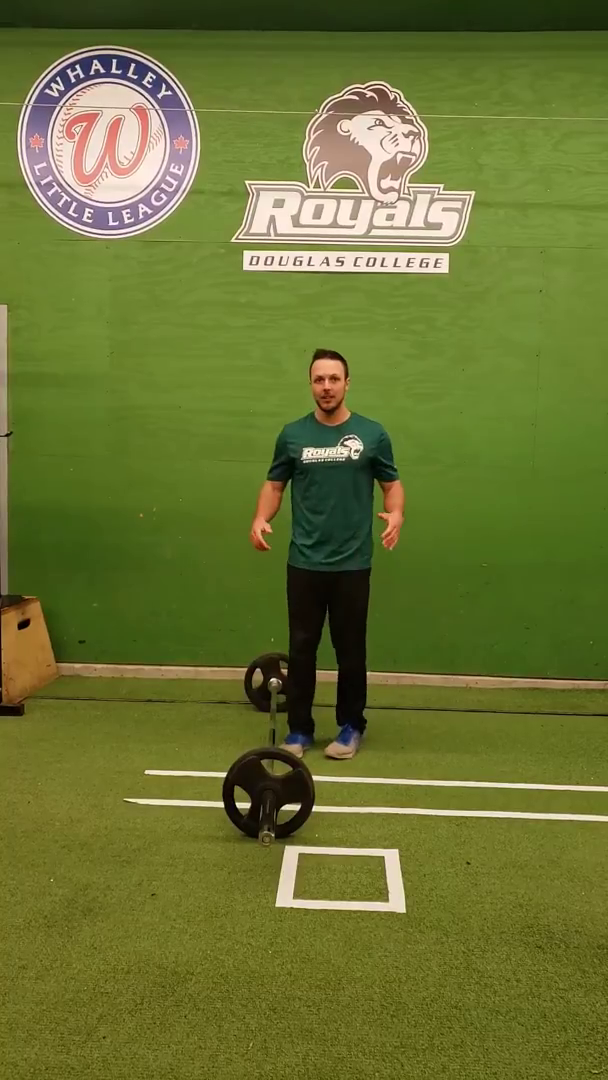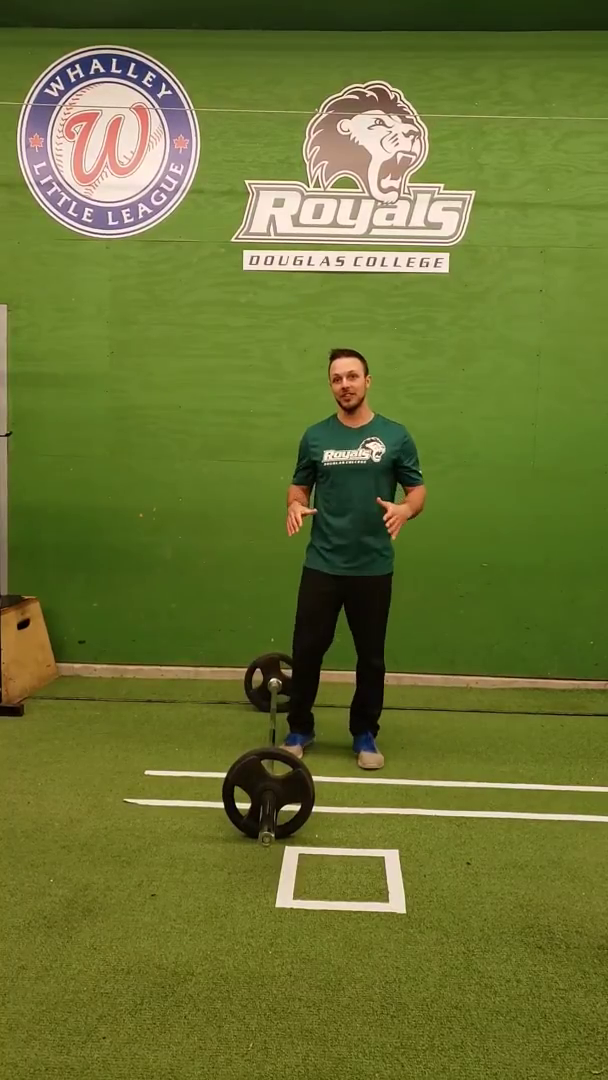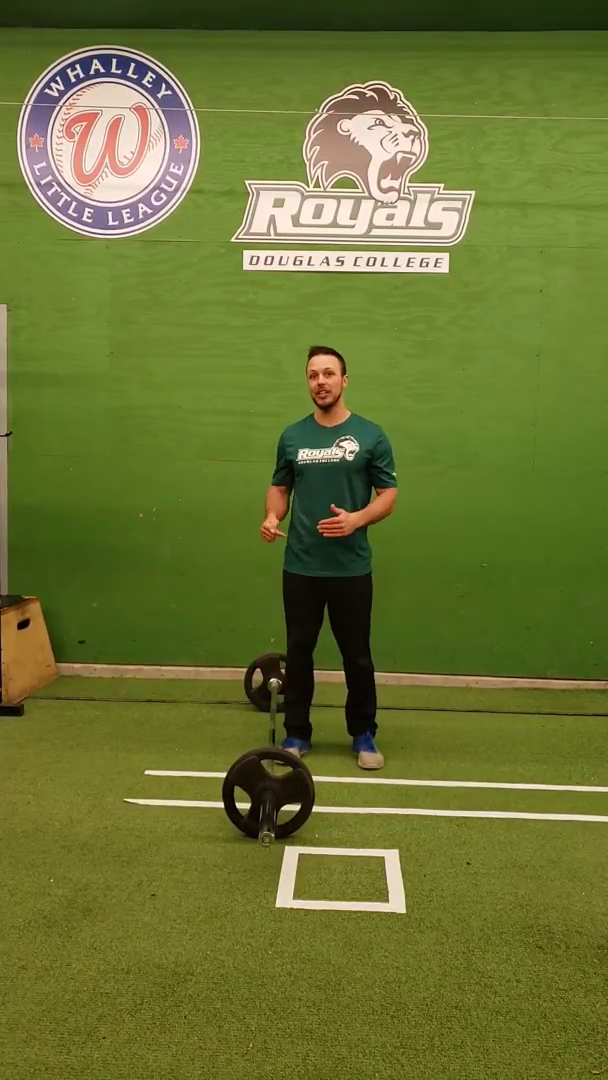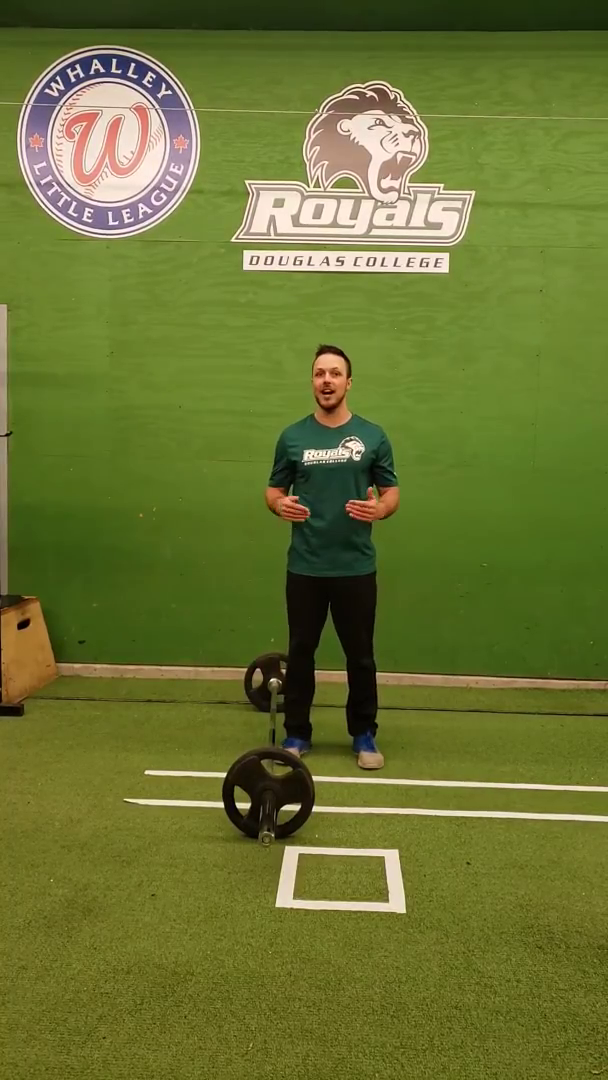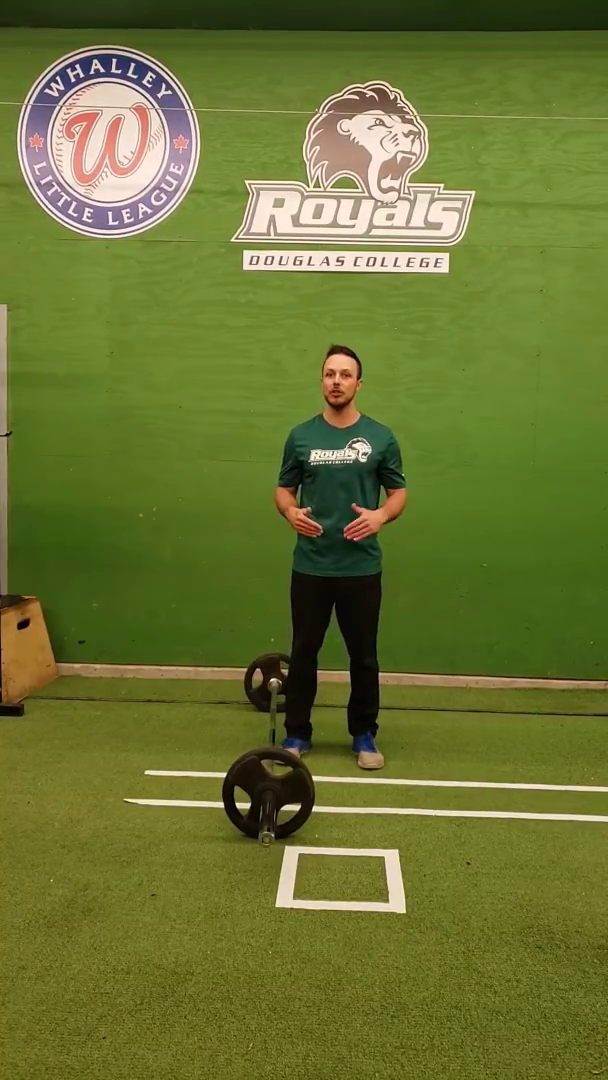
dt=1s
person 1, frame 1
left shoulder: (371, 433)
right shoulder: (293, 434)
left elbow: (391, 483)
right elbow: (274, 485)
left wrist: (395, 513)
right wrist: (260, 519)
left hip: (352, 563)
right hip: (304, 562)
left knee: (350, 649)
right knee: (301, 647)
left ankle: (351, 725)
right ankle: (299, 728)
person 1, frame 2
left shoulder: (395, 435)
right shoulder: (315, 436)
left elbow: (417, 491)
right elbow: (299, 487)
left wrist: (405, 509)
right wrist: (295, 507)
left hip: (373, 568)
right hip: (321, 564)
left knee: (371, 656)
right knee: (307, 648)
left ankle: (365, 734)
right ankle: (299, 729)
person 1, frame 3
left shoulder: (370, 435)
right shoulder: (292, 436)
left elbow: (388, 495)
right elbow: (280, 487)
left wrist: (357, 519)
right wrist: (272, 518)
left hip: (351, 568)
right hip: (300, 567)
left knee: (357, 655)
right knee: (298, 652)
left ankle: (363, 734)
right ankle: (297, 733)
person 1, frame 4
left shoulder: (373, 436)
right shoulder: (292, 437)
left elbow: (392, 492)
right elbow: (274, 488)
left wrist: (380, 508)
right wrist: (280, 505)
left hip: (356, 568)
right hip: (305, 567)
left knee: (360, 655)
right knee: (300, 652)
left ankle: (363, 734)
right ankle: (297, 733)
person 1, frame 5
left shoulder: (380, 437)
right shoulder: (301, 436)
left elbow: (398, 491)
right elbow: (284, 488)
left wrist: (380, 516)
right wrist: (291, 513)
left hip: (361, 568)
right hip: (310, 567)
left knee: (363, 655)
right knee: (303, 652)
left ankle: (364, 734)
right ankle: (297, 733)
